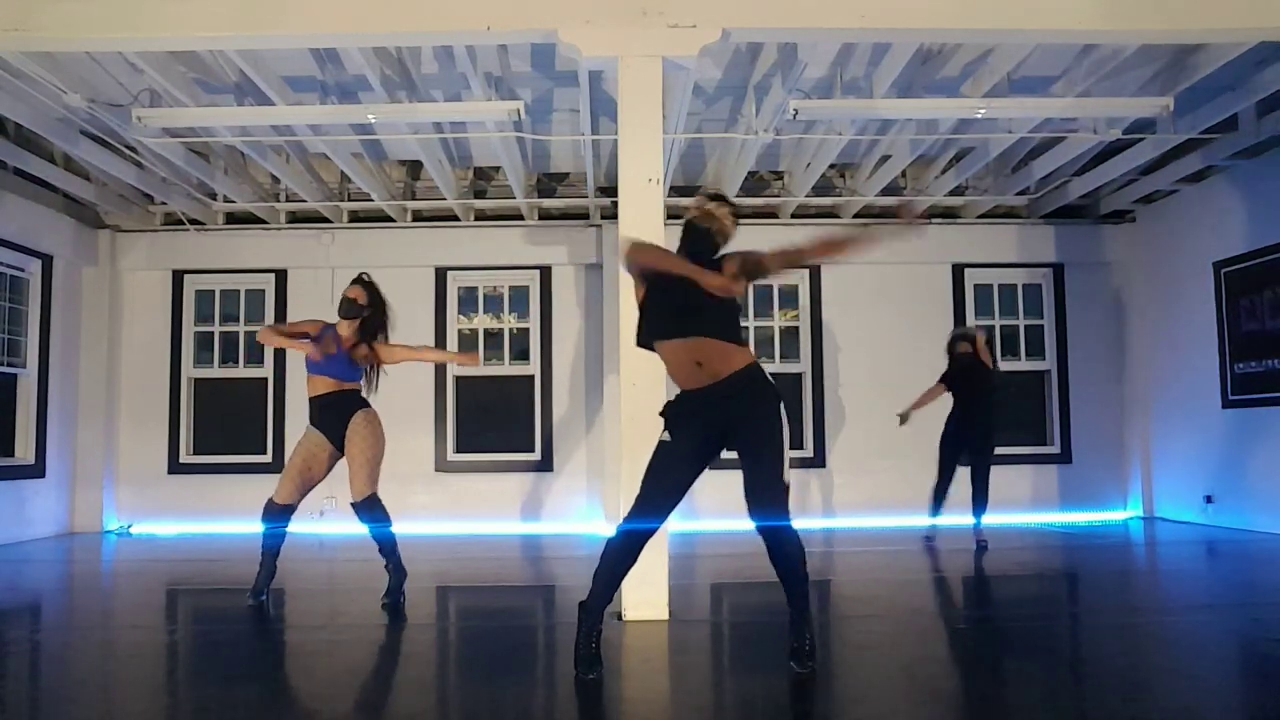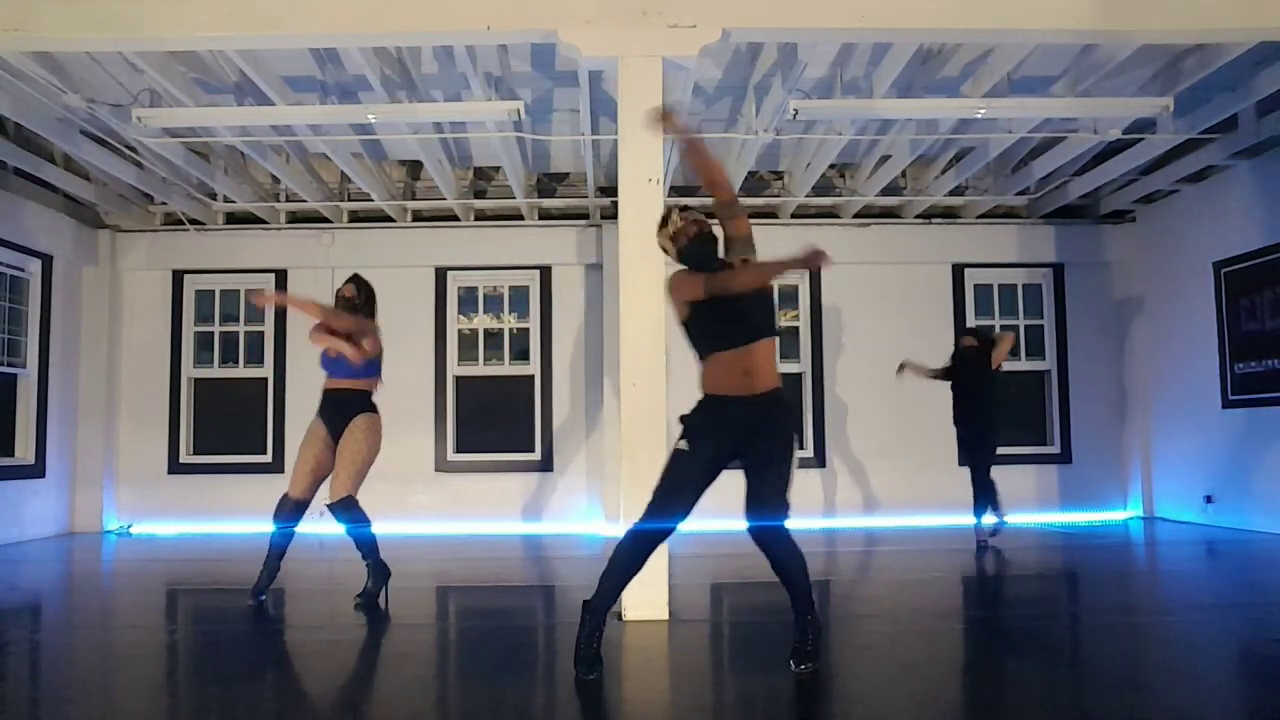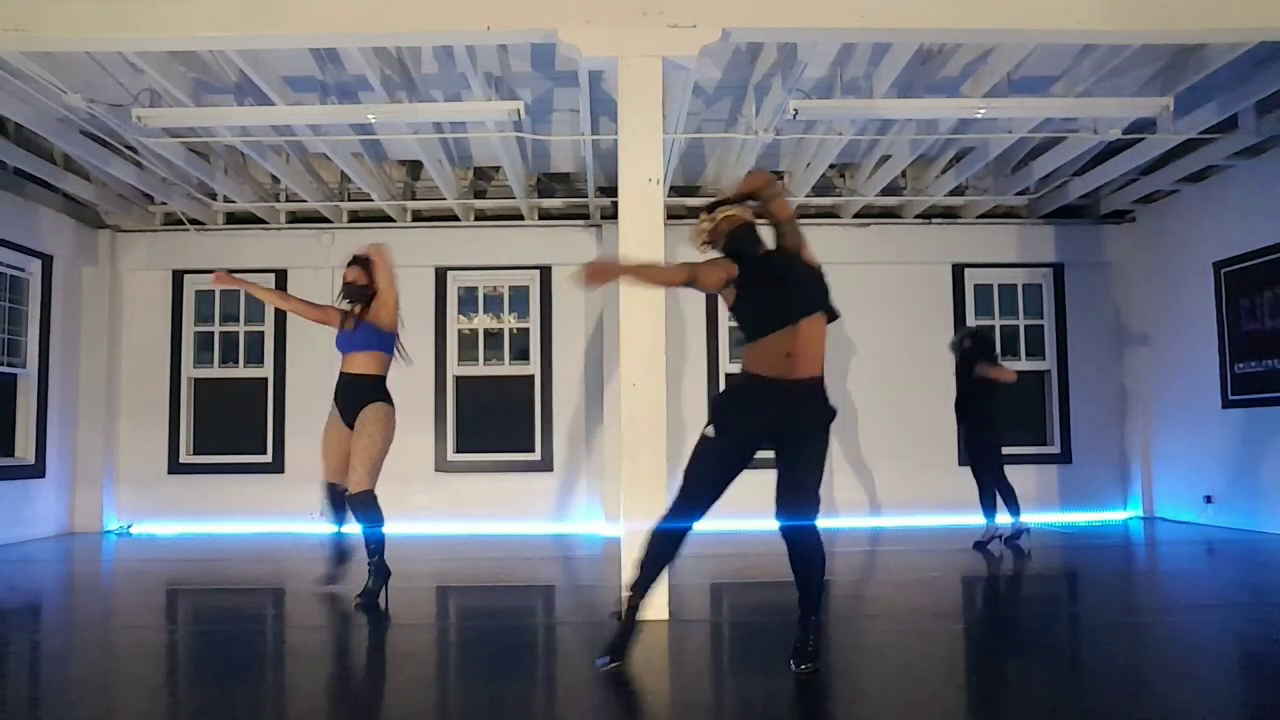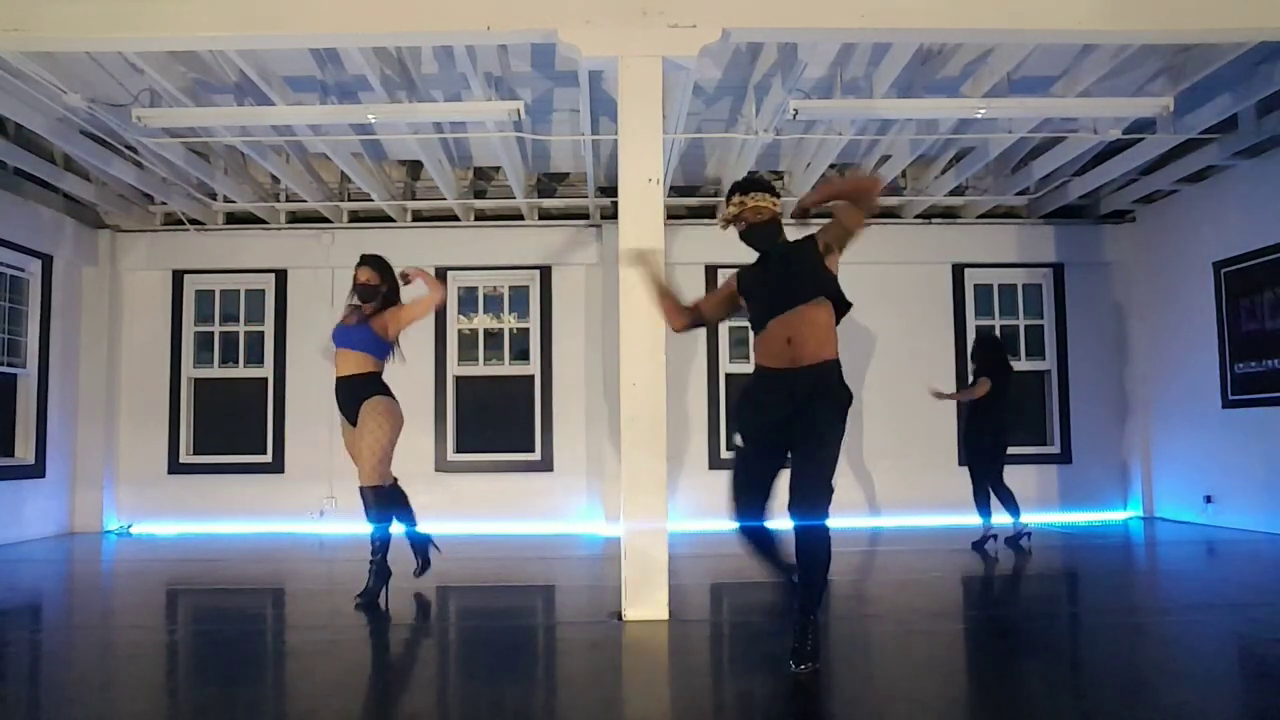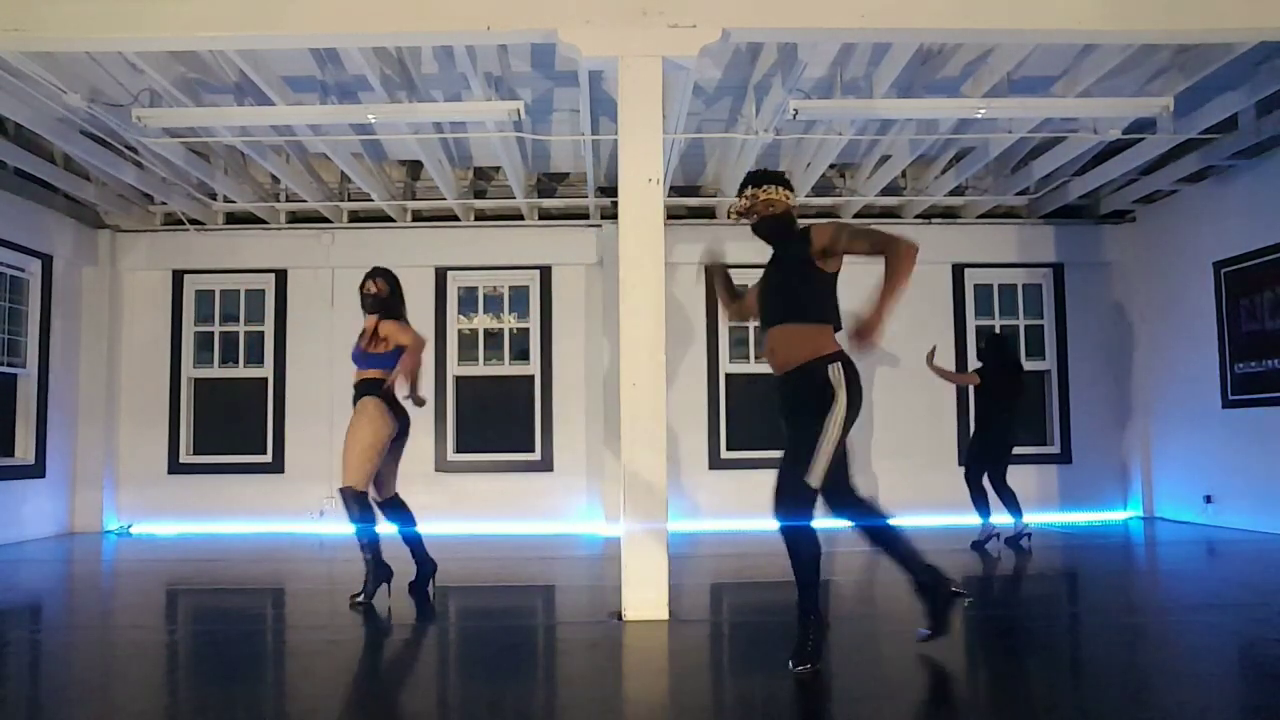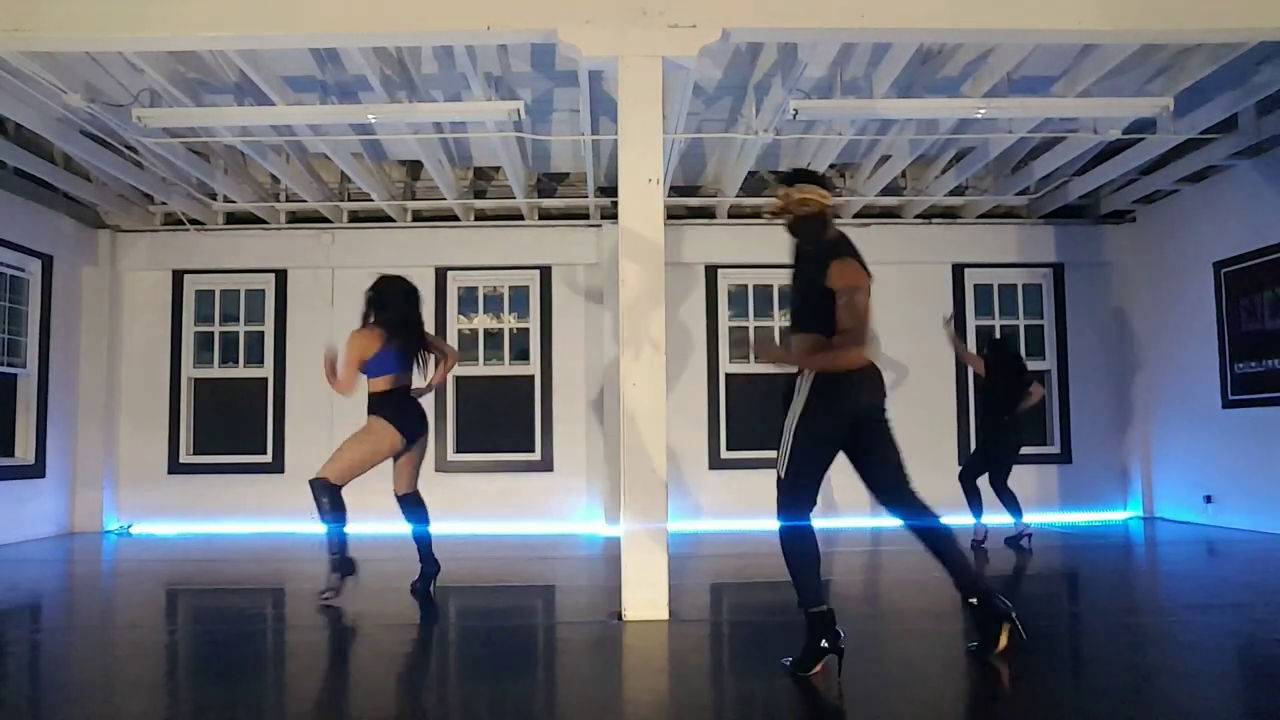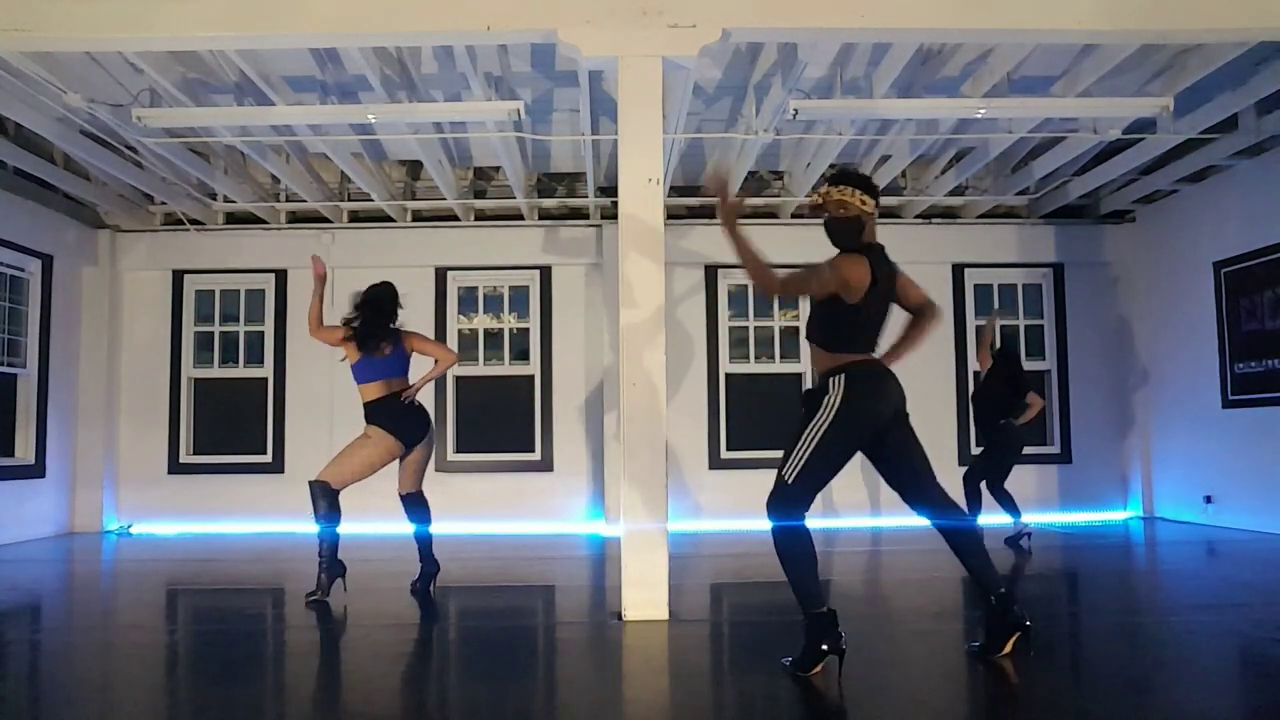
dt=0.2s
person 1, frame 1
left shoulder: (731, 267)
right shoulder: (645, 266)
left elbow: (805, 254)
right elbow: (639, 254)
right wrist: (694, 271)
left hip: (753, 399)
right hip: (694, 411)
left knee: (771, 515)
right knee: (642, 518)
left ankle: (801, 624)
right ankle: (590, 617)
person 1, frame 2
left shoulder: (742, 255)
right shoulder: (682, 284)
left elbow: (723, 192)
right elbow: (728, 283)
left wrist: (684, 135)
right wrist: (792, 263)
left hip: (769, 417)
right hip: (715, 418)
left knee: (767, 525)
right knee: (657, 522)
left ankle: (807, 621)
right ankle: (595, 614)
person 1, frame 3
left shoulder: (792, 247)
right shoulder: (728, 273)
left elbow: (765, 187)
right elbow: (672, 276)
right wrist: (618, 269)
left hip: (806, 403)
right hip: (748, 400)
left knee: (797, 517)
right knee: (684, 511)
left ankle: (811, 625)
right ankle: (631, 610)
person 1, frame 4
left shoulder: (819, 247)
right shoulder: (743, 280)
left elbow: (868, 191)
right elbow: (681, 321)
left wrist: (817, 197)
right wrist: (657, 277)
left hip: (821, 391)
right hip: (764, 394)
left knee: (808, 510)
right knee: (746, 515)
left ankle: (807, 626)
right ankle: (797, 581)
person 1, frame 5
left shoulder: (819, 239)
right shoulder: (774, 262)
left elbow: (904, 249)
right elbow: (739, 311)
left wrist: (877, 314)
right wrist: (720, 277)
left hip: (828, 381)
right hip: (802, 388)
left knee: (793, 504)
right knee: (842, 499)
left ankle: (810, 625)
right ankle: (932, 583)
person 1, frame 6
left shoulder: (839, 263)
right shoulder: (819, 249)
left elbow: (854, 348)
left wrist: (787, 355)
left hip: (830, 387)
right hip: (859, 390)
left knee: (793, 507)
right knee: (903, 503)
left ankle: (821, 631)
right ankle: (987, 606)
person 1, frame 7
left shoulder: (850, 264)
right shoulder: (881, 265)
left elbow: (770, 284)
right elbow: (926, 308)
left wrist: (731, 224)
left hip: (847, 395)
right hip: (880, 393)
left knee: (785, 512)
right knee: (935, 503)
left ankle: (822, 631)
right ankle: (1004, 609)
person 2, frame 1
left shoulder: (369, 345)
right shoulder: (316, 329)
left elbow: (419, 353)
right elbow: (265, 334)
left wrist: (458, 357)
right wrist: (295, 344)
left hip: (356, 419)
right hip: (321, 428)
left knee: (363, 499)
right knee: (281, 500)
left ankle: (395, 571)
right ankle: (264, 573)
person 2, frame 2
left shoulder: (365, 330)
right shoulder: (331, 328)
left elbow: (325, 314)
right elbow: (316, 331)
left wrist: (285, 300)
right wrist: (340, 345)
left hip: (360, 417)
right hip: (327, 418)
left knee: (341, 498)
right knee: (295, 497)
left ankle: (376, 571)
right ankle: (268, 574)
person 2, frame 3
left shoulder: (383, 310)
right shoulder: (344, 316)
left elbow: (380, 255)
right elbow: (288, 302)
left wrist: (365, 257)
right wrist: (242, 283)
left hip: (372, 404)
right hip: (344, 404)
left knee: (360, 490)
right knee: (335, 487)
left ankle: (377, 570)
right ankle: (338, 551)
person 2, frame 4
left shoulder: (392, 315)
right shoulder: (350, 313)
left elbow: (438, 295)
left wrist: (418, 274)
left hip: (375, 402)
right hip: (352, 408)
left knee: (372, 486)
right knee: (382, 484)
left ankle: (378, 568)
right ankle: (420, 543)
person 2, frame 5
left shoulder: (390, 326)
right shoulder: (370, 327)
left elbow: (416, 343)
left wrist: (405, 372)
right wrist: (416, 389)
left hip: (378, 409)
right hip: (394, 416)
left knee: (351, 489)
right knee: (386, 495)
left ankle: (376, 567)
right ankle: (423, 565)
person 2, frame 6
left shoulder: (362, 337)
right shoulder: (412, 332)
left elbow: (345, 388)
right elbow: (451, 355)
left wrist: (330, 367)
right wrist: (432, 385)
left hip: (387, 423)
right hip: (415, 419)
left knee: (324, 482)
right knee: (407, 492)
left ankle: (340, 560)
right ankle: (427, 568)
person 2, frame 7
left shoulder: (351, 338)
right shoulder: (405, 339)
left elbow: (313, 328)
right elbow: (450, 357)
left wrist: (319, 283)
right wrist: (421, 383)
left hip: (385, 430)
right hip: (417, 421)
left knee: (324, 485)
right knee: (411, 492)
left ankle: (329, 564)
right ankle: (427, 567)
person 3, frame 1
left shoulder: (983, 366)
right shoulder: (953, 374)
left elbow: (979, 336)
right elbow: (933, 392)
left wrist: (958, 333)
right wrist: (909, 410)
left hip: (982, 432)
right hip: (956, 431)
left knee: (980, 480)
right knee: (944, 478)
left ankle: (977, 526)
right ankle: (933, 522)
person 3, frame 2
left shoulder: (986, 364)
right shoulder: (956, 369)
left elbow: (1009, 338)
right elbow: (930, 373)
left wrist: (989, 338)
right wrist: (909, 366)
left hip: (984, 431)
right hip: (966, 430)
left knee: (980, 477)
right knee: (979, 475)
left ankle: (980, 527)
right ankle: (997, 514)
person 3, frame 3
left shoulder: (982, 367)
right shoulder: (966, 366)
left elbow: (1011, 375)
right elbow: (955, 348)
left wrist: (986, 369)
right wrist: (958, 340)
left hip: (982, 431)
right hip: (975, 431)
left knee: (986, 479)
right knee: (996, 478)
left ankle: (990, 527)
right ankle: (1017, 522)
person 3, frame 4
left shoulder: (989, 372)
right shoulder: (1000, 371)
left elbow: (976, 392)
left wrist: (945, 395)
left hip: (982, 434)
right hip: (996, 434)
left knee: (980, 480)
right knee: (995, 480)
left ankle: (987, 527)
right ankle: (1018, 524)
person 3, frame 5
left shoulder: (989, 372)
right shoulder: (1013, 372)
left elbow: (956, 379)
left wrist: (931, 365)
left hip: (989, 434)
right hip: (1006, 433)
left knee: (973, 478)
right knee: (998, 480)
left ankle: (987, 526)
right ankle: (1020, 524)
person 3, frame 6
left shoulder: (992, 372)
right shoulder: (1017, 377)
left elbow: (964, 354)
right elbow: (1039, 392)
left wrist: (950, 331)
left hip: (997, 437)
right hip: (1010, 436)
left knee: (967, 476)
right knee: (998, 482)
left ankle: (979, 527)
right ankle: (1021, 526)
person 3, frame 7
left shoulder: (990, 376)
right shoulder: (1014, 384)
left elbow: (983, 345)
right elbow: (1038, 402)
left wrist: (990, 322)
right wrist: (1017, 422)
left hip: (1001, 442)
right hip: (1010, 440)
left knee: (971, 479)
right knee: (994, 484)
right ankle: (1019, 525)
